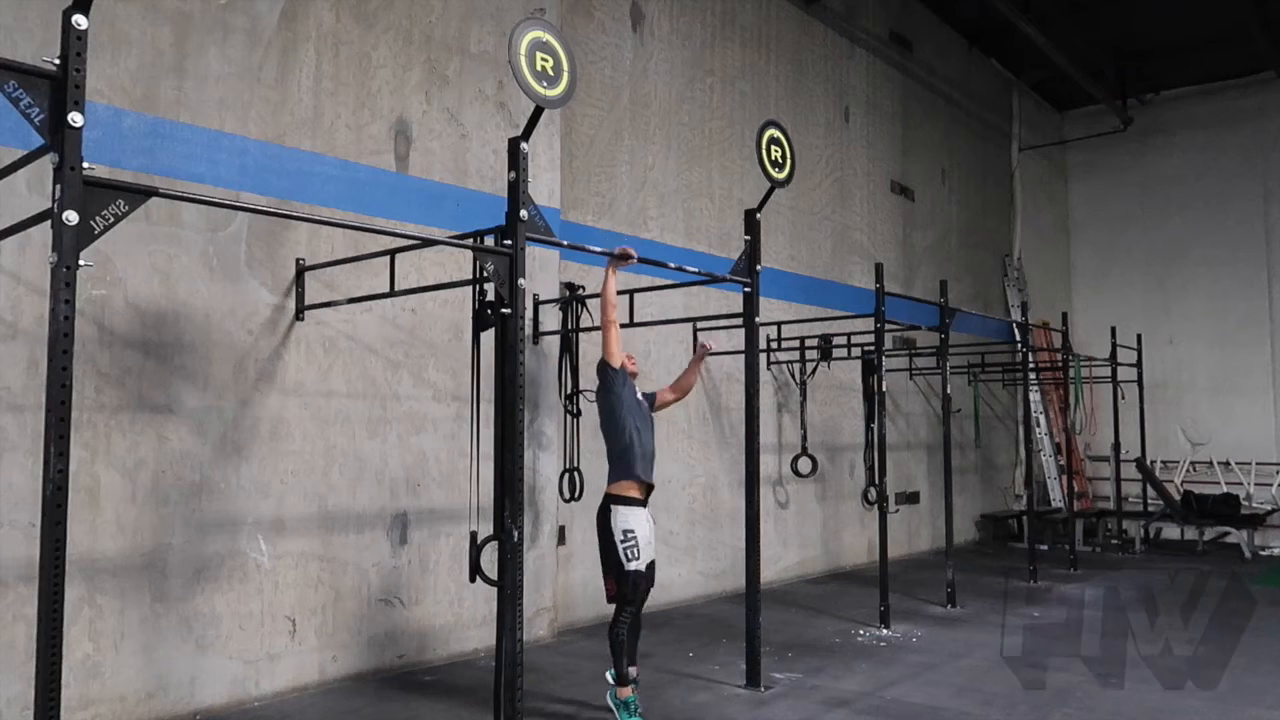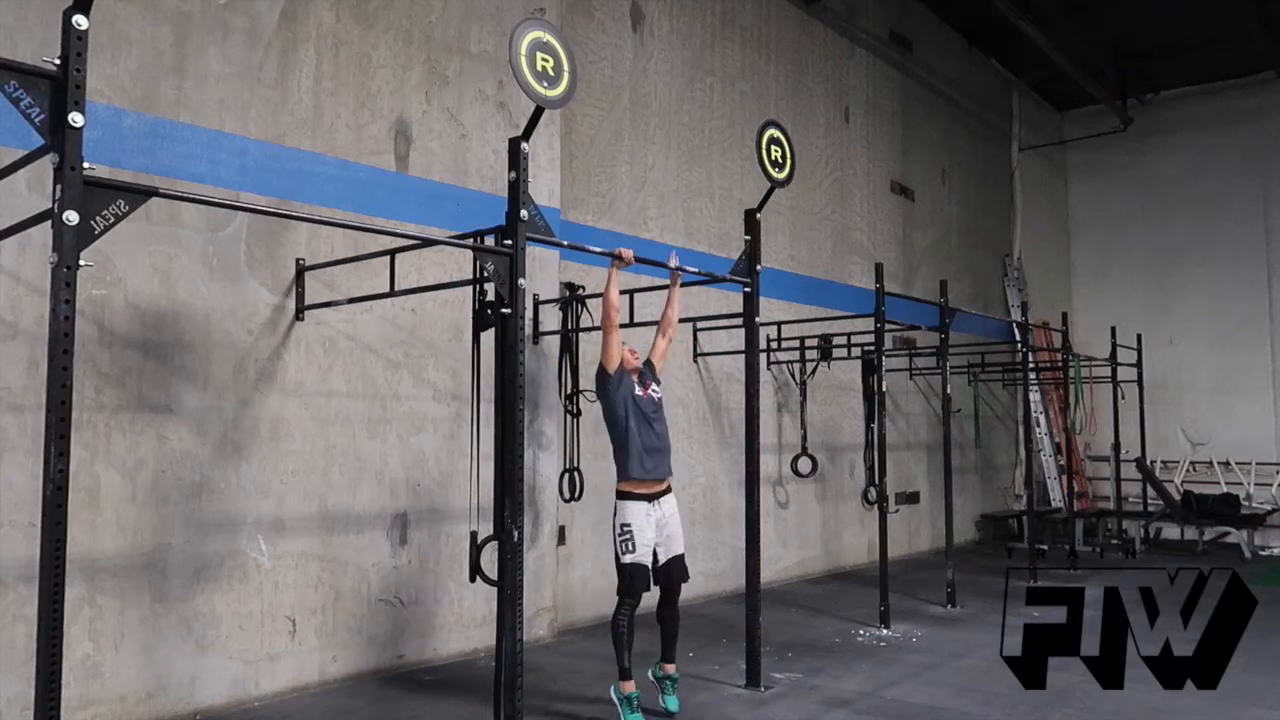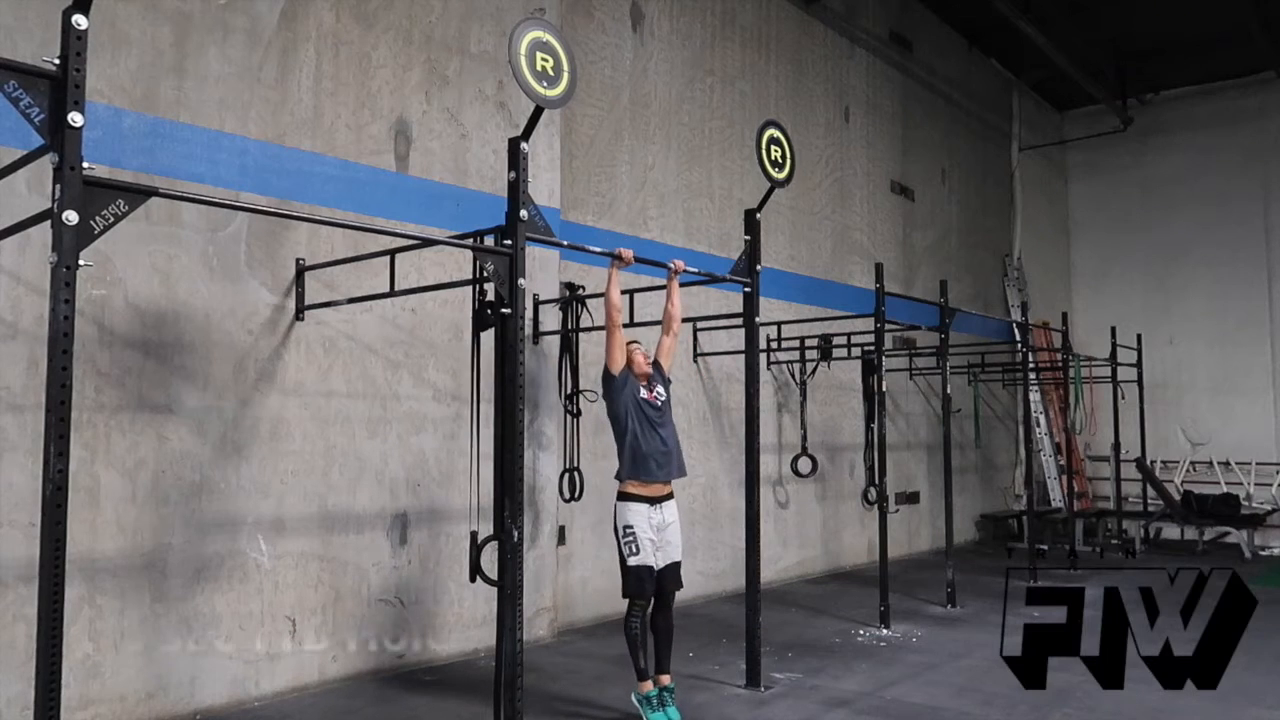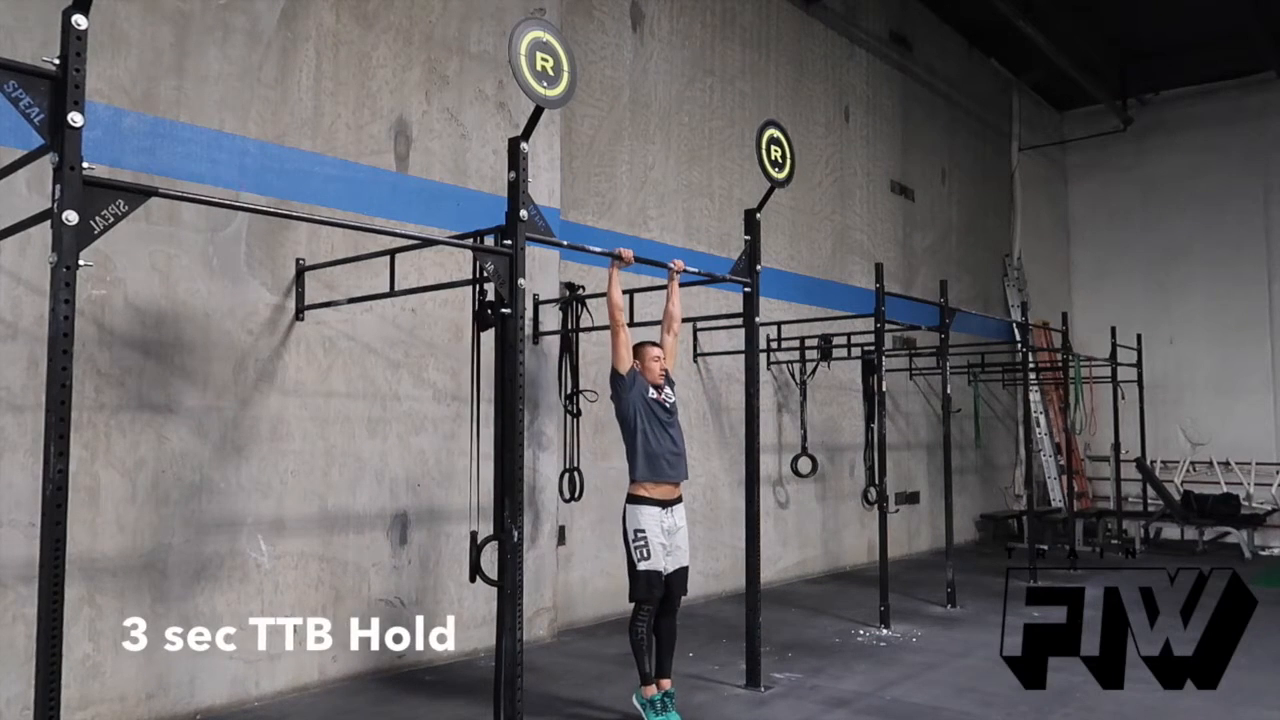
dt=0.4s
person 1, frame 1
left shoulder: (640, 399)
right shoulder: (613, 387)
left elbow: (679, 391)
right elbow: (609, 321)
left wrist: (698, 357)
right wrist: (613, 268)
left hip: (641, 507)
right hip: (622, 509)
left knee: (637, 597)
right knee: (628, 601)
left ankle: (624, 671)
person 1, frame 2
left shoulder: (651, 380)
right shoulder: (614, 385)
left elbow: (666, 333)
right elbow: (610, 321)
left wrist: (675, 284)
right wrist: (615, 270)
left hip: (665, 500)
right hip: (634, 504)
left knee: (672, 588)
right knee: (631, 595)
left ankle: (666, 670)
person 1, frame 3
left shoulder: (660, 383)
right shoulder: (620, 387)
left elbow: (671, 328)
right elbow: (614, 323)
left wrist: (674, 281)
right wrist: (616, 269)
left hip: (666, 505)
right hip: (634, 506)
left knee: (666, 597)
right knee: (641, 597)
person 1, frame 4
left shoulder: (666, 387)
right shoulder: (628, 388)
left elbow: (672, 326)
right elbow: (619, 324)
left wrist: (674, 280)
right wrist: (615, 269)
left hip: (676, 509)
right hip: (645, 510)
left knee: (671, 602)
right knee: (648, 602)
